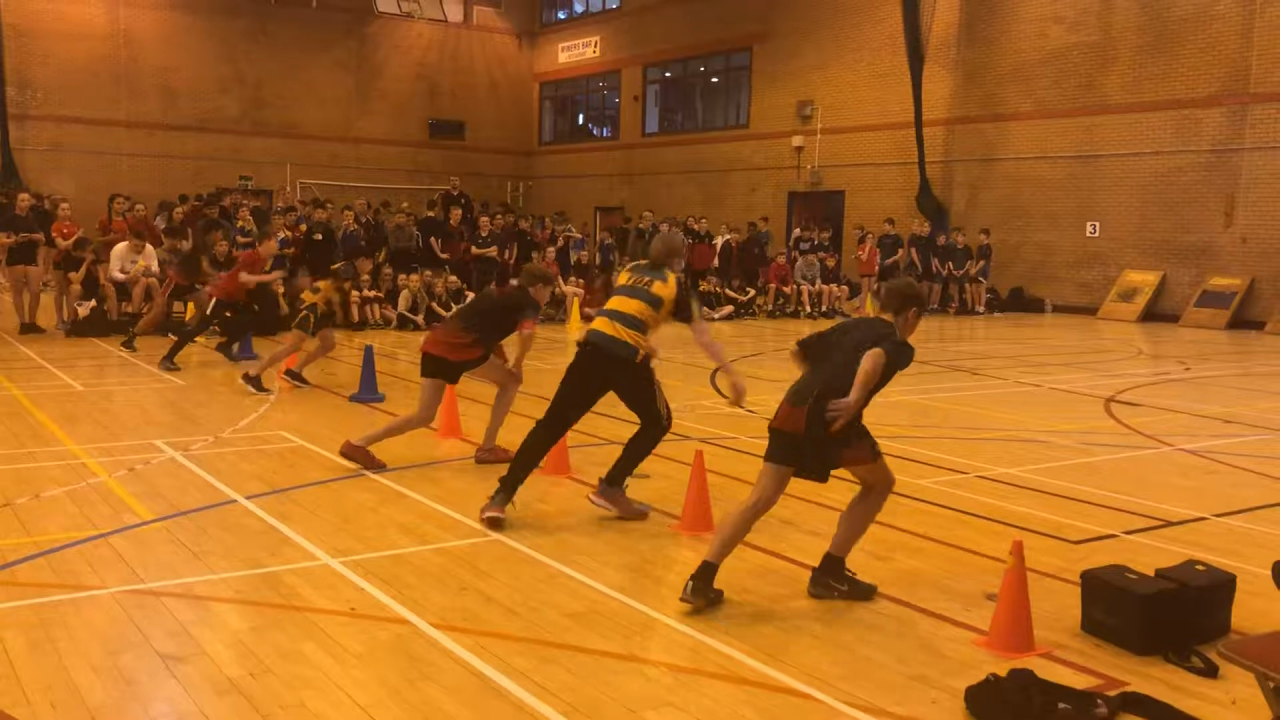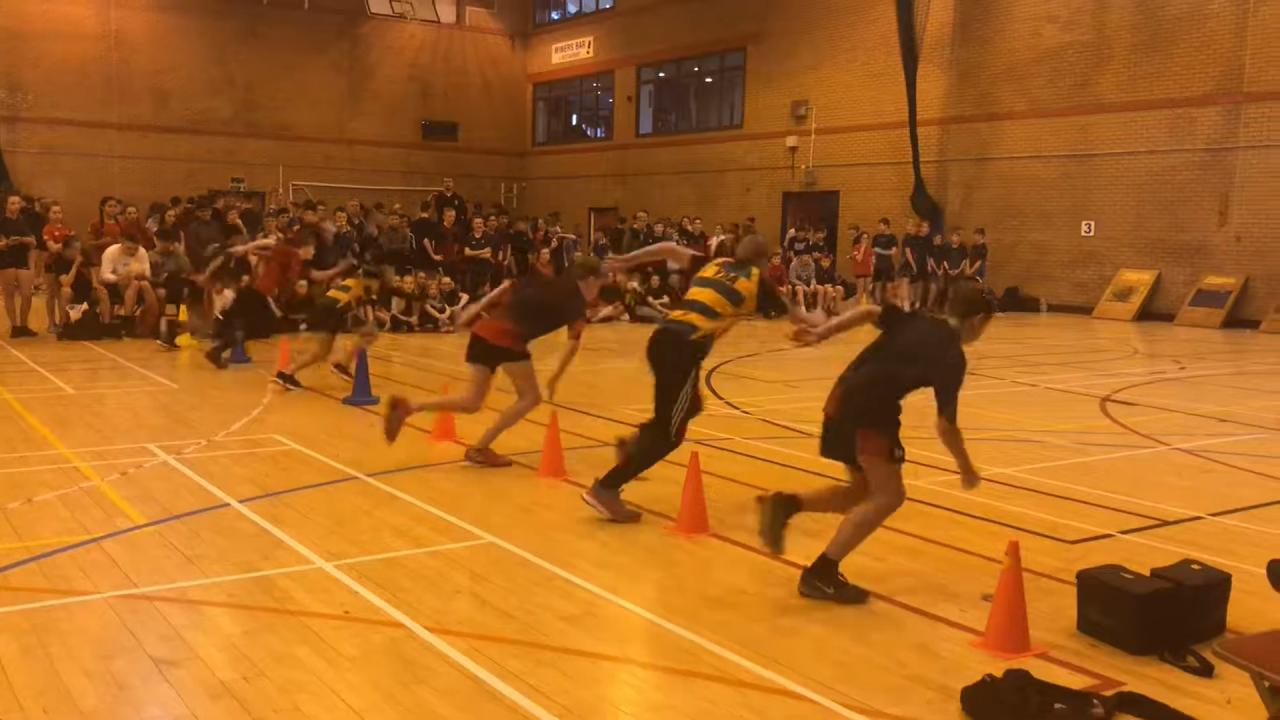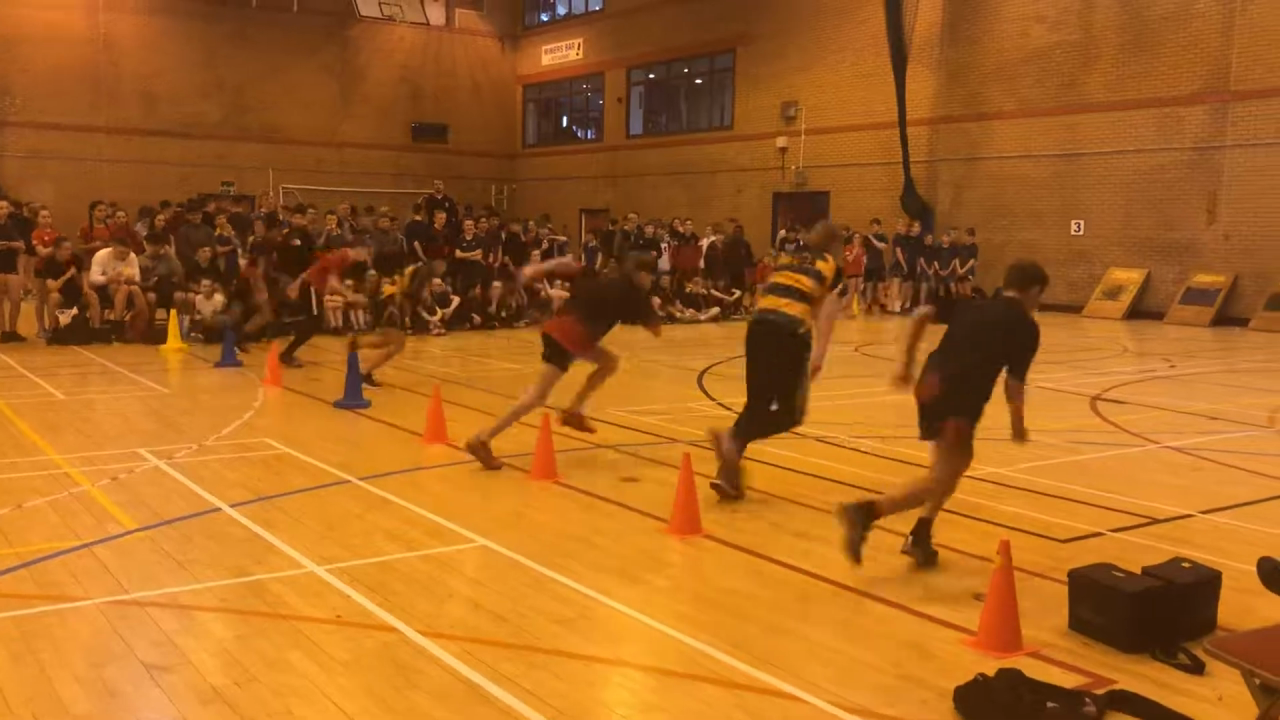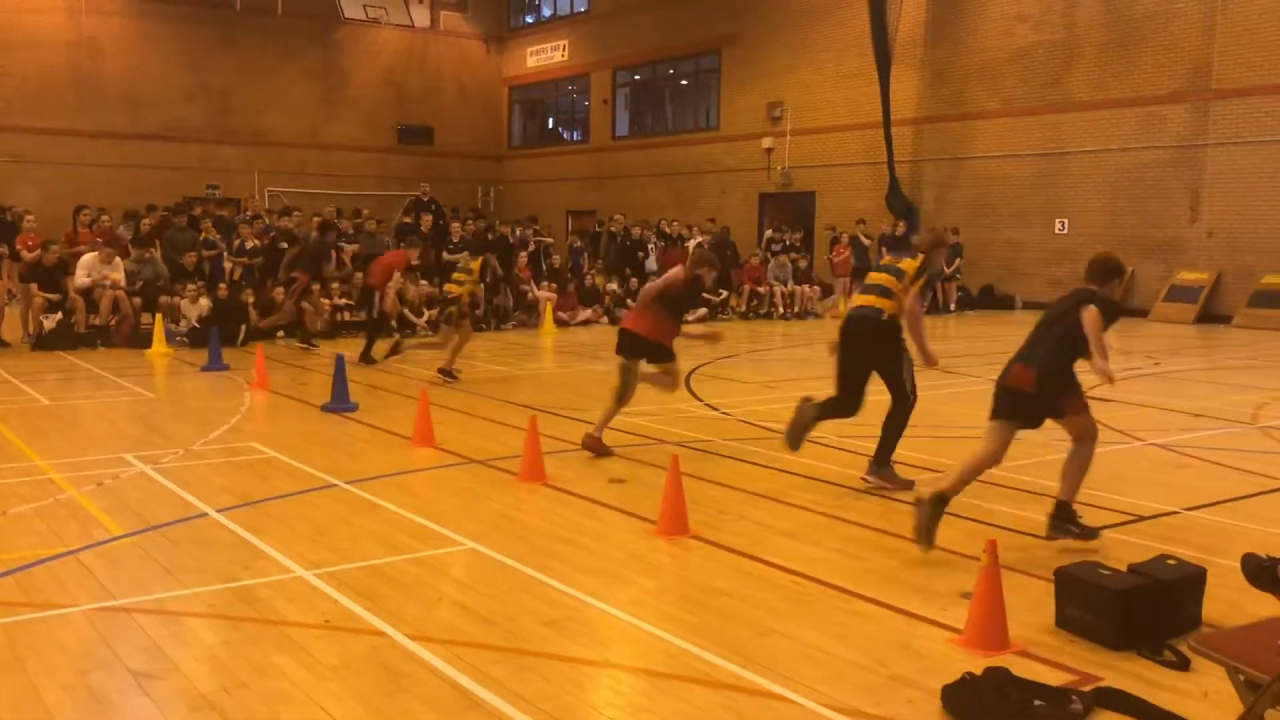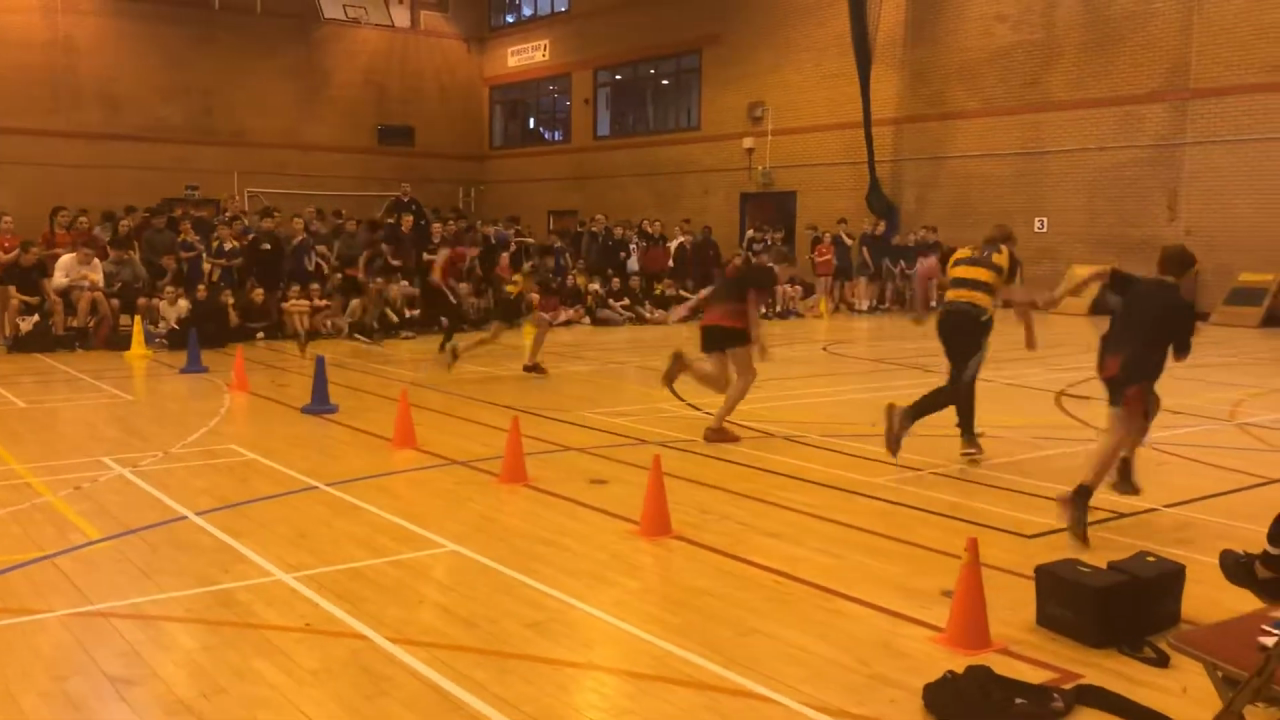
dt=0.2s
person 1, frame 1
left shoulder: (849, 326)
right shoulder: (900, 347)
left elbow: (800, 351)
right elbow: (874, 359)
right wrist: (855, 401)
left hip: (792, 409)
right hip: (830, 417)
left knee: (760, 499)
right knee: (880, 484)
person 1, frame 2
left shoulder: (915, 322)
right shoulder: (952, 357)
left elbow: (870, 312)
right elbow: (945, 424)
left wrist: (822, 332)
right wrist: (965, 467)
left hip: (844, 398)
right hip: (873, 408)
left knee: (863, 491)
right knee: (888, 496)
left ankle: (785, 503)
person 1, frame 3
left shoulder: (973, 306)
right shoulder: (1027, 327)
left elbow: (921, 316)
right elbow: (1015, 383)
left wrist: (907, 364)
right wrist: (1017, 423)
left hip: (931, 383)
right hip: (957, 393)
left knee: (956, 462)
right knee: (943, 476)
person 1, frame 4
left shoulder: (1065, 301)
right shoulder: (1104, 305)
right elbow: (1091, 315)
right wrist: (1099, 357)
left hip: (1015, 372)
right hip: (1049, 375)
left knee: (990, 453)
right knee: (1087, 436)
person 1, frame 5
left shoulder: (1135, 284)
right shoulder: (1183, 307)
left elbow: (1103, 273)
right elbow: (1180, 355)
left wrist: (1061, 293)
left hip: (1110, 361)
right hip: (1136, 368)
left knee: (1147, 411)
right knee: (1119, 437)
left ankle: (1124, 467)
person 2, frame 1
left shoulder: (629, 271)
right shoulder: (676, 286)
right elbow: (703, 335)
right wrist: (731, 374)
left hip: (593, 345)
right hip: (627, 357)
left knee: (552, 425)
right knee: (658, 423)
left ankle: (501, 498)
right ankle: (610, 489)
person 2, frame 2
left shoulder: (713, 265)
right shoulder: (760, 284)
left elbow: (670, 249)
right elbow: (797, 318)
left wrist: (627, 259)
left hip: (662, 337)
right hip: (689, 344)
left knee: (690, 405)
right knee: (668, 434)
left ankle: (639, 442)
right ankle: (605, 489)
person 2, frame 3
left shoulder: (787, 256)
right shoulder: (832, 266)
right elbow: (828, 309)
right wrist: (819, 352)
left hip: (759, 326)
right hip: (790, 333)
left knee: (758, 404)
right knee: (790, 414)
left ankle: (728, 472)
right ankle: (732, 438)
person 2, frame 4
left shoulder: (893, 258)
right shoulder: (924, 265)
right elbow: (910, 309)
right wrist: (925, 350)
left hip: (853, 323)
right hip: (881, 324)
left knee: (848, 403)
right knee: (904, 398)
left ankle: (811, 412)
right ankle: (880, 467)
person 2, frame 5
left shoulder: (960, 252)
right shoulder: (1008, 257)
left elbow: (923, 272)
right elbow: (1016, 299)
left wrist: (920, 305)
right wrist: (1029, 330)
left hip: (948, 316)
right hip: (975, 321)
left knee: (963, 376)
right knee: (958, 385)
left ankle: (968, 438)
right ankle: (905, 416)
person 3, frame 1
left shoulder: (505, 295)
right shoulder: (528, 303)
right elbow: (527, 334)
left wrist: (503, 360)
right wrist: (517, 363)
left hip: (437, 343)
right hip: (457, 347)
left knee: (424, 416)
right knee: (511, 380)
left ankle: (358, 444)
right ankle: (487, 448)
person 3, frame 2
left shoulder: (552, 283)
right shoulder: (576, 301)
left elbow: (510, 285)
right elbow: (575, 340)
left wrist: (477, 307)
right wrist: (556, 376)
left hip: (484, 330)
right hip: (505, 337)
left knee: (470, 403)
right knee: (530, 397)
left ankle: (406, 406)
right ankle: (480, 448)
person 3, frame 3
left shoulder: (603, 280)
right shoulder: (636, 294)
left elbow: (566, 264)
right elbow: (656, 329)
left wrist: (537, 269)
left hip: (560, 327)
right hip: (570, 337)
left knee: (610, 362)
right knee: (537, 397)
left ankle: (573, 411)
right ankle: (481, 440)
person 3, frame 4
right shoulder: (695, 280)
right elbow: (679, 272)
left wrist: (700, 334)
right wrist: (656, 286)
left hip: (630, 326)
right hip: (654, 331)
left knee: (627, 389)
right knee: (671, 382)
left ankle: (595, 436)
right ankle: (633, 375)
person 3, frame 5
left shoulder: (748, 271)
right shoulder: (768, 276)
left elbow: (712, 290)
right elbow: (752, 303)
left wrist: (687, 306)
right wrist: (757, 338)
left hip: (710, 321)
right hip: (730, 321)
left knee: (720, 384)
right knee: (747, 375)
left ankle: (684, 362)
right ankle: (715, 427)
